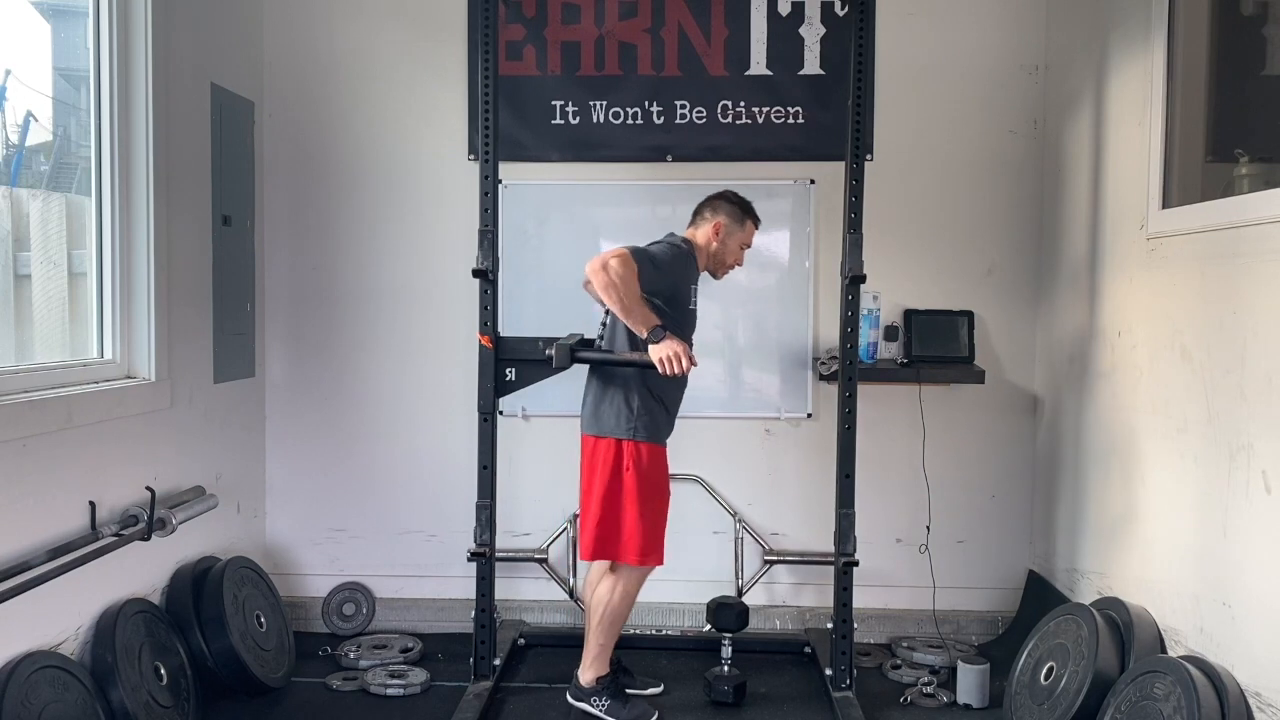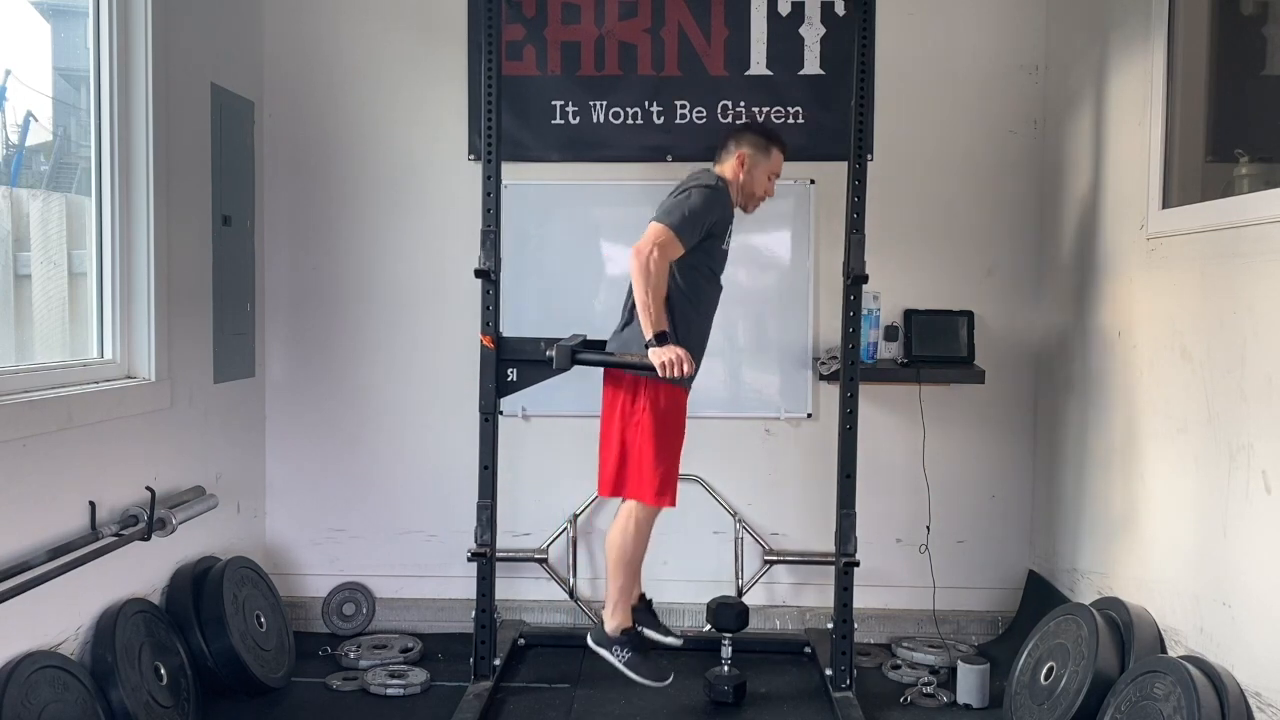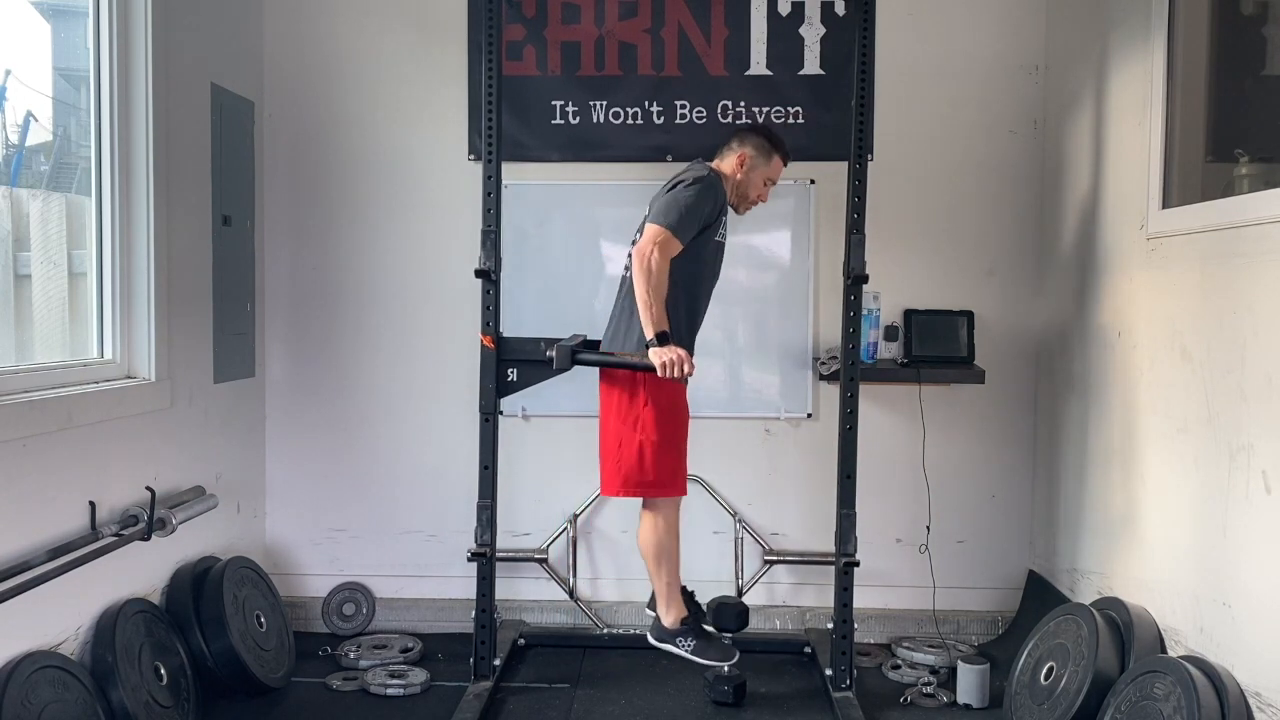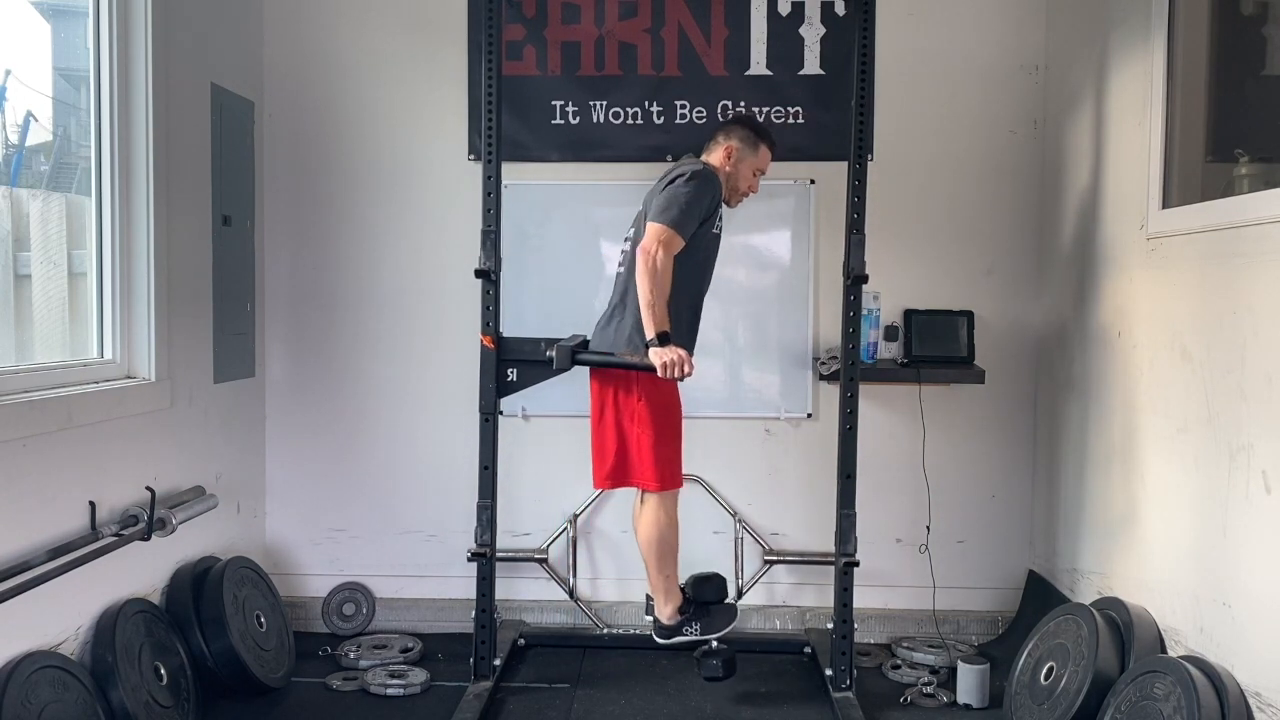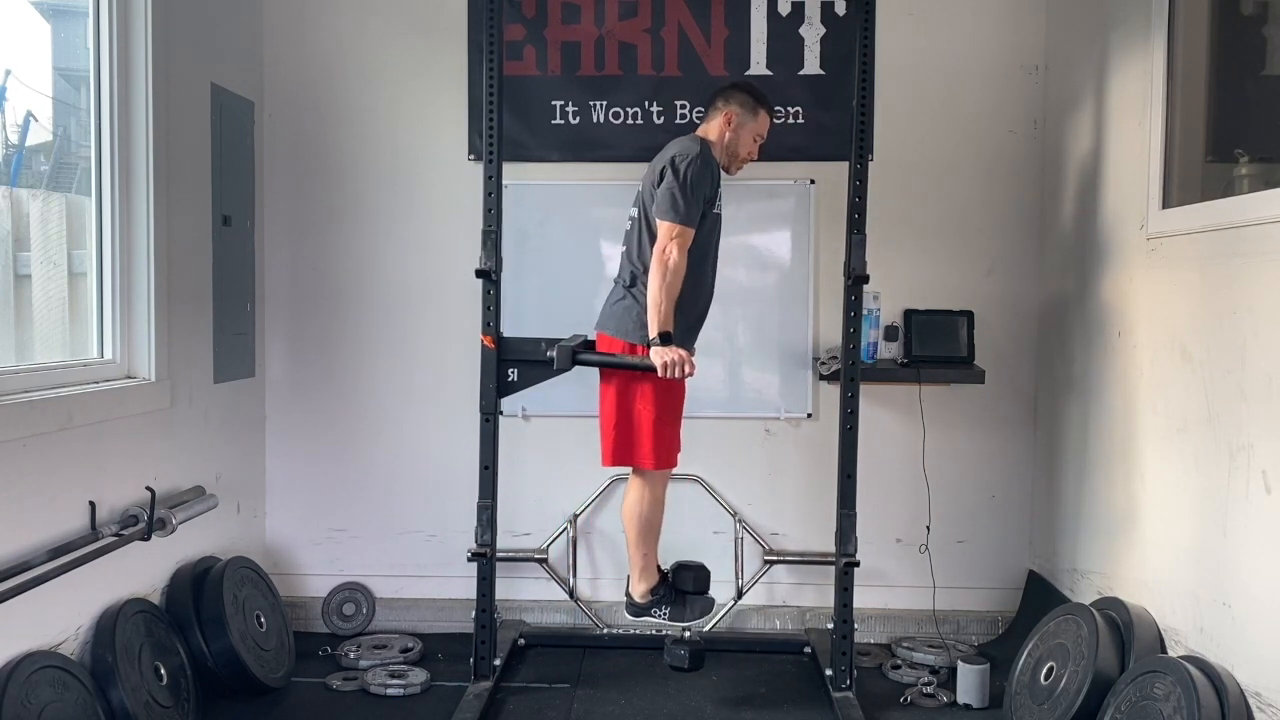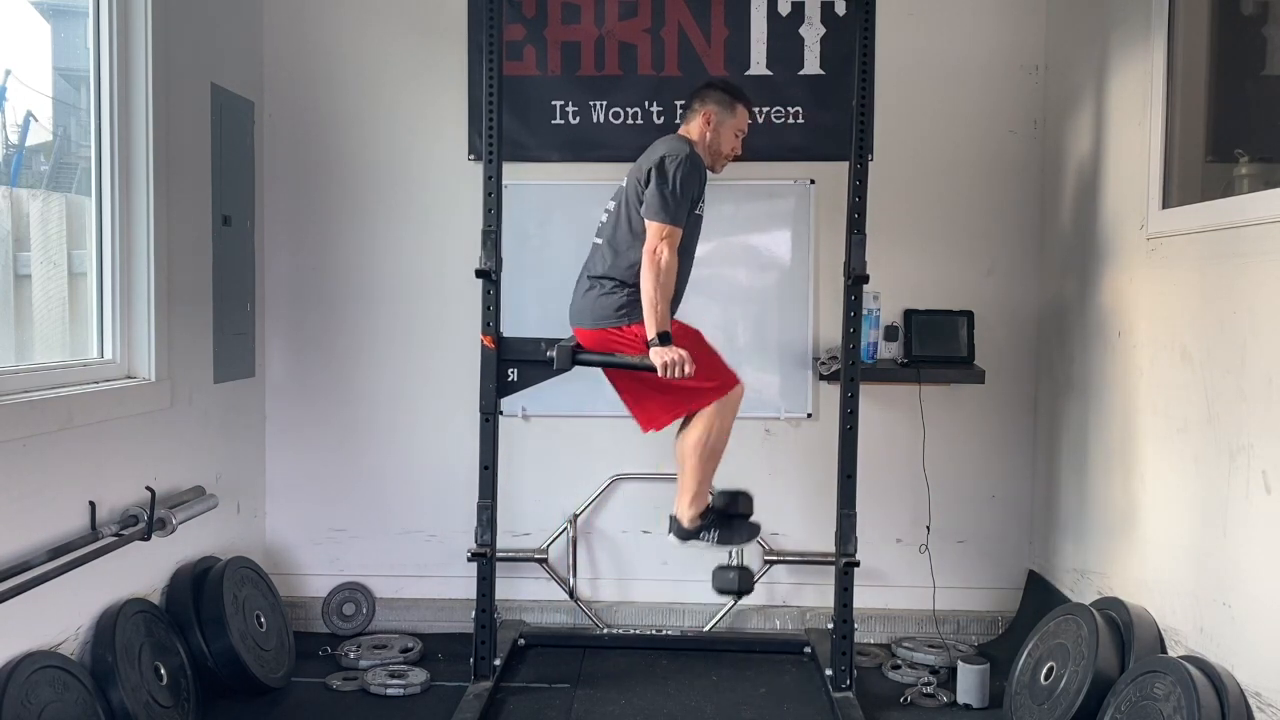
dt=0.7s
person 1, frame 1
left shoulder: (675, 264)
right shoulder: (675, 257)
left elbow: (594, 281)
right elbow: (604, 268)
right wrist: (655, 334)
left hip: (624, 424)
right hip: (626, 428)
left knee: (611, 555)
right knee: (629, 559)
left ankle: (600, 663)
person 1, frame 2
left shoulder: (709, 202)
right shoulder: (707, 195)
left elbow: (660, 256)
right elbow: (647, 252)
right wrist: (657, 340)
left hip: (656, 369)
right hip: (649, 370)
left knee: (646, 497)
right knee: (643, 498)
left ankle: (629, 604)
right ankle: (614, 626)
person 1, frame 3
left shoulder: (704, 200)
right shoulder: (701, 187)
right elbow: (649, 252)
right wrist: (659, 340)
left hip: (654, 360)
right hip: (644, 364)
left knee: (665, 490)
right knee: (661, 495)
left ankle: (670, 595)
right ankle: (672, 621)
person 1, frame 4
left shoulder: (690, 186)
right shoulder: (698, 179)
right elbow: (652, 252)
right wrist: (660, 339)
left hip: (634, 353)
right hip: (637, 356)
left knee: (656, 486)
right knee: (659, 486)
left ankle: (666, 595)
right ankle: (670, 612)
person 1, frame 5
left shoulder: (688, 162)
right shoulder: (693, 160)
right elbow: (669, 251)
left wrist: (664, 338)
right wrist: (661, 339)
left hip: (647, 334)
right hip: (642, 335)
left knee: (653, 466)
right knee: (649, 468)
left ankle: (646, 576)
right ankle: (643, 592)
person 1, frame 6
left shoulder: (668, 157)
right shoulder: (680, 159)
right elbow: (659, 251)
left wrist: (661, 330)
right wrist: (660, 338)
left hip: (603, 311)
right hip: (618, 314)
left knee: (704, 398)
right knee: (723, 392)
left ankle: (693, 509)
right ankle: (692, 515)
